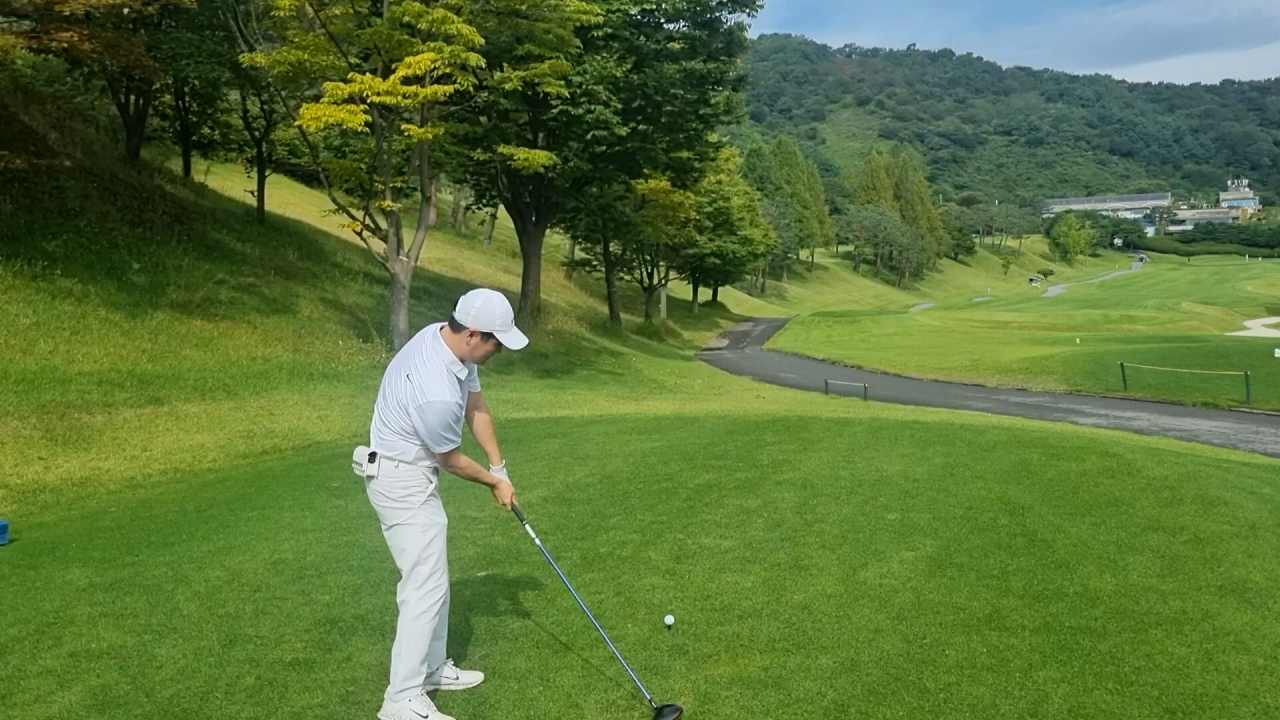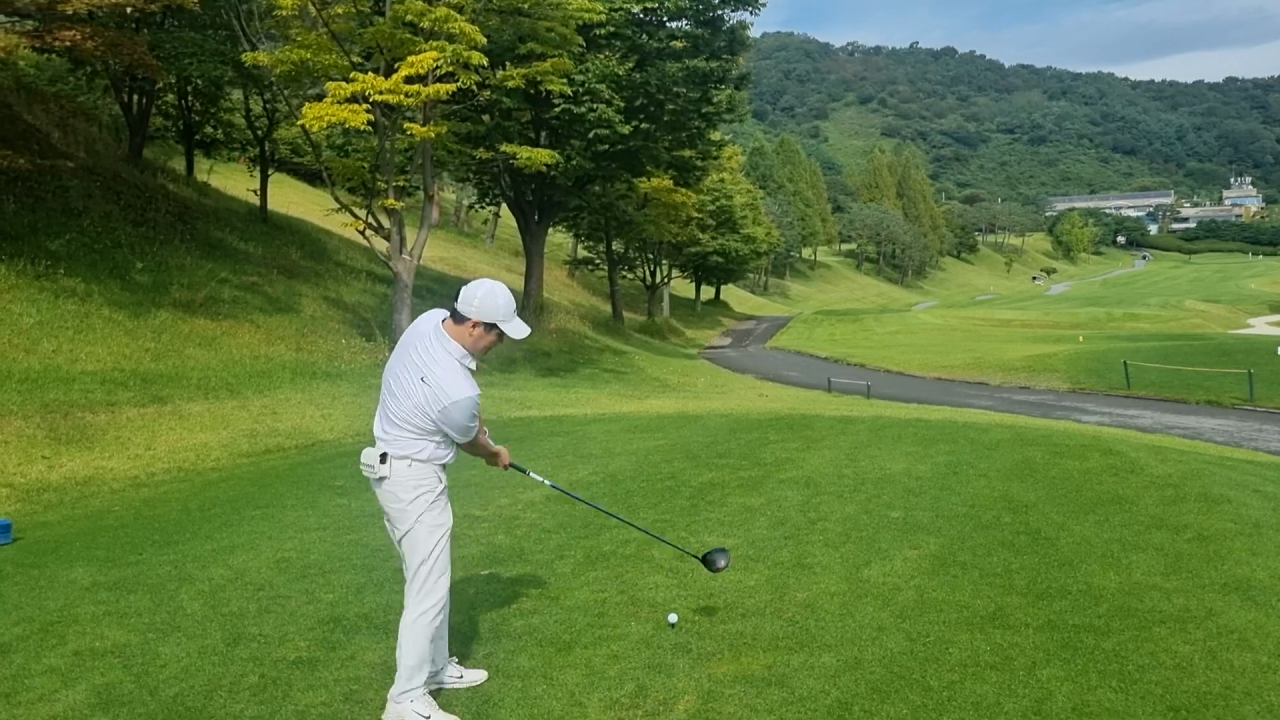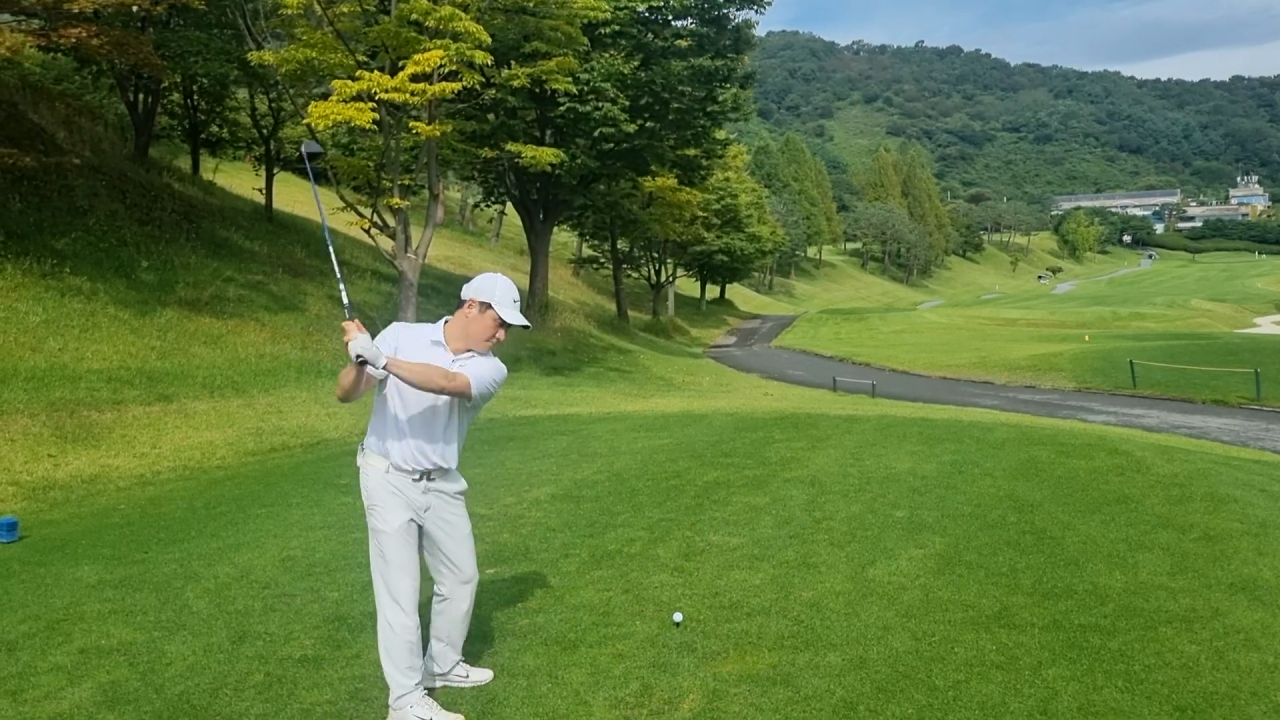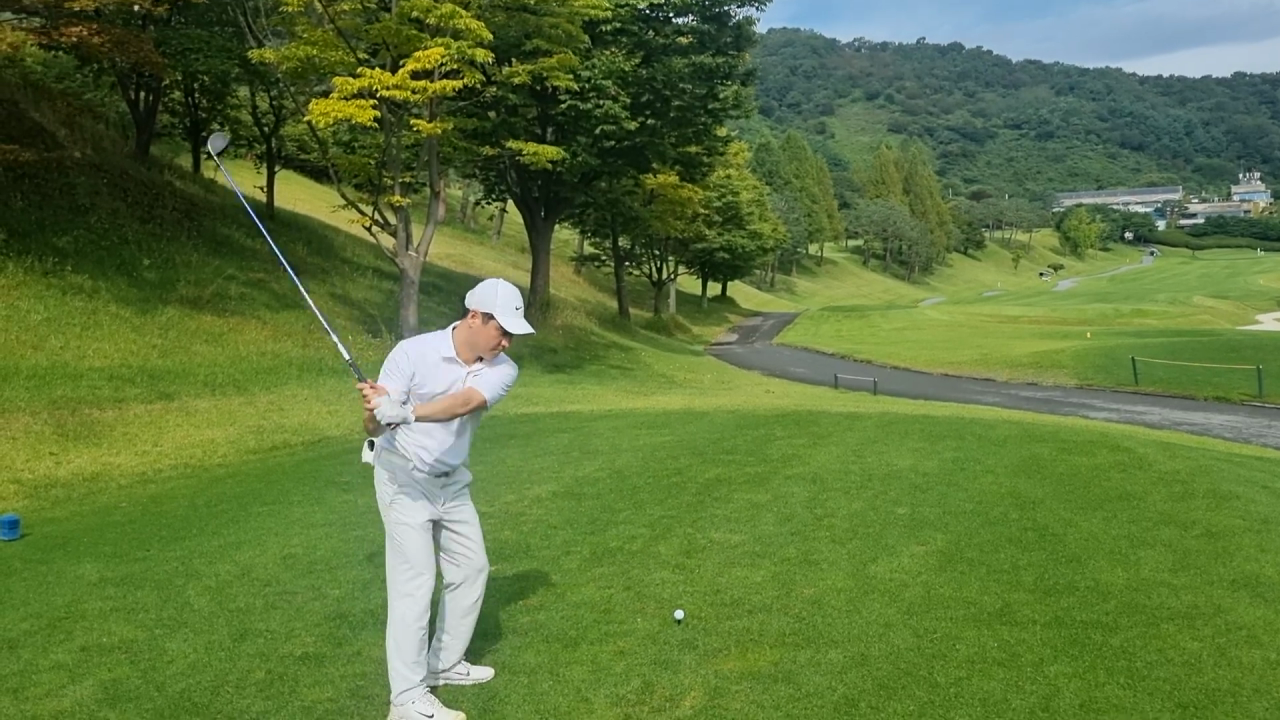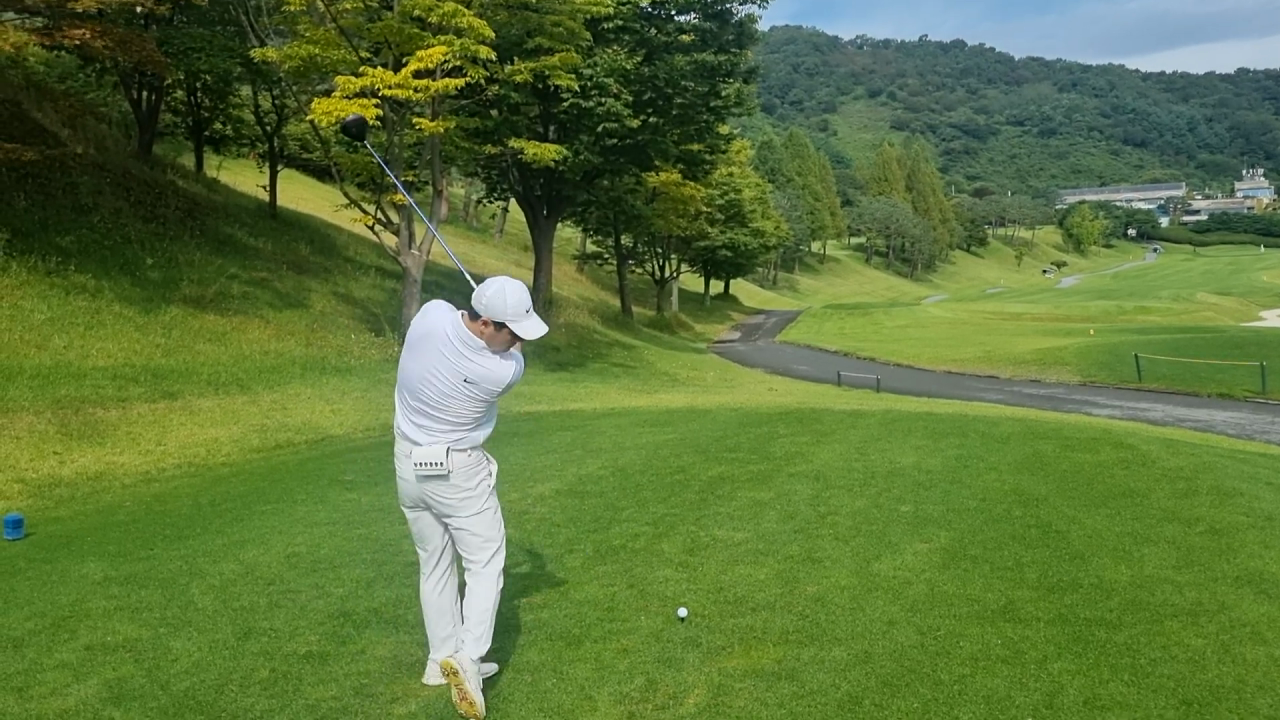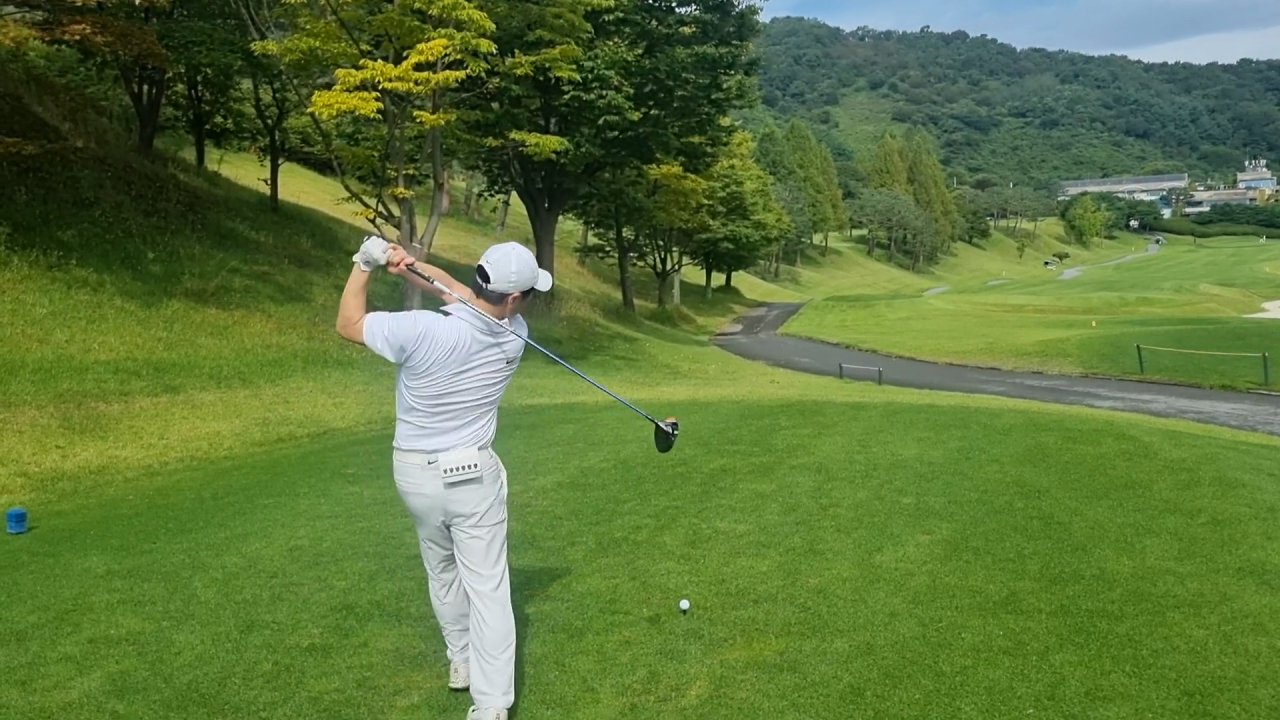
dt=0.5s
person 1, frame 1
left shoulder: (441, 335)
right shoulder: (437, 396)
left elbow: (478, 407)
right elbow: (451, 460)
left wrist: (499, 467)
right wrist: (495, 481)
left hip: (397, 474)
right hip: (403, 482)
left knee: (428, 579)
right knee: (426, 586)
left ankle: (431, 668)
person 1, frame 2
left shoulder: (431, 320)
right shoulder: (456, 393)
right elbow: (470, 442)
left wrist: (478, 427)
right wrist: (495, 454)
left hip: (393, 471)
right hip: (414, 480)
left knee: (427, 579)
right knee: (430, 587)
left ankle: (434, 667)
person 1, frame 3
left shoulder: (490, 370)
right shoulder: (404, 334)
left elbow: (443, 381)
right elbow: (346, 393)
left wrist: (380, 360)
right wrist: (358, 357)
left hip: (442, 484)
right hip: (388, 480)
left knee: (461, 579)
right knee: (399, 592)
left ankle: (441, 665)
person 1, frame 4
left shoulder: (502, 370)
right shoulder: (413, 352)
left elbow: (462, 404)
right elbow: (373, 423)
left wrist: (407, 412)
right wrist: (377, 409)
left hip: (451, 481)
right hip: (403, 479)
left knee: (470, 571)
right knee: (413, 586)
left ankle: (444, 663)
person 1, frame 5
left shoulder: (432, 314)
right shoulder: (503, 371)
right wrist: (504, 335)
left hip: (409, 464)
right hip: (459, 472)
left knee: (434, 565)
right knee: (485, 565)
left ankle: (443, 658)
right ankle: (464, 656)
person 1, frame 6
left shoulder: (422, 330)
right shoulder: (513, 337)
left elbow: (348, 324)
right elbow: (457, 290)
left wrist: (365, 262)
right wrist: (412, 264)
left hip: (415, 474)
right hip: (474, 475)
left knee: (442, 570)
right knee: (488, 587)
left ankle: (462, 661)
